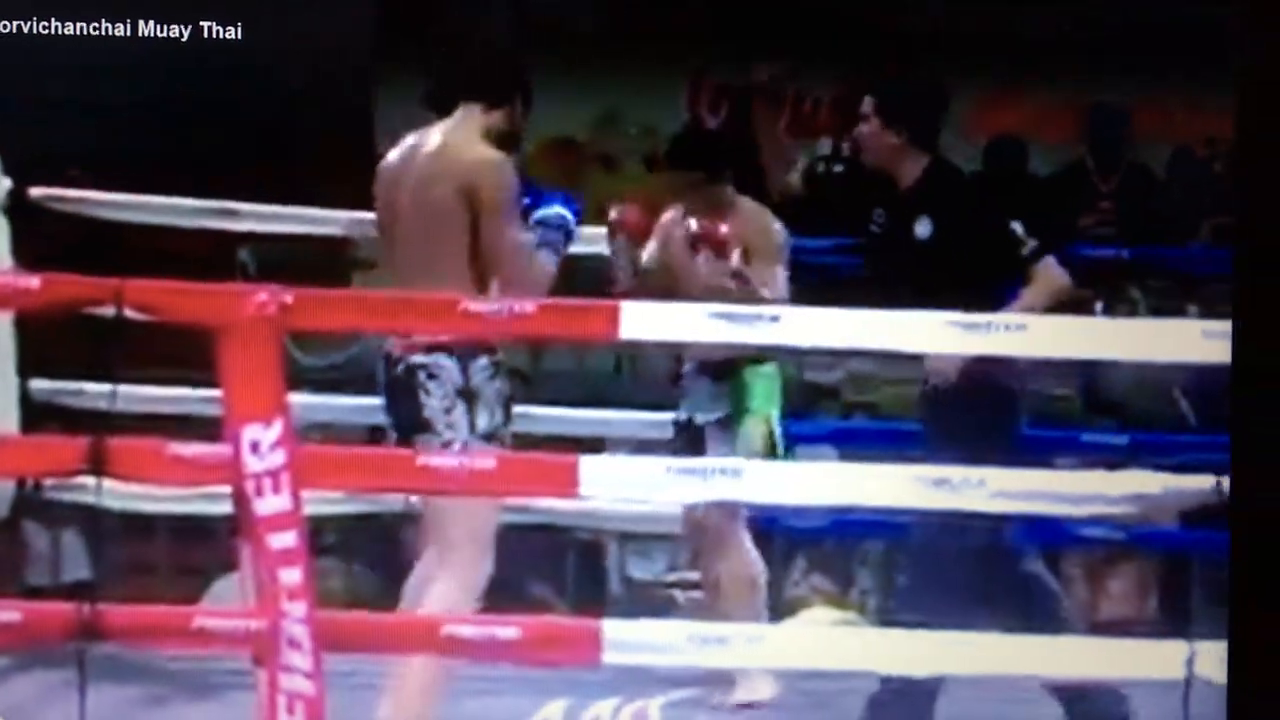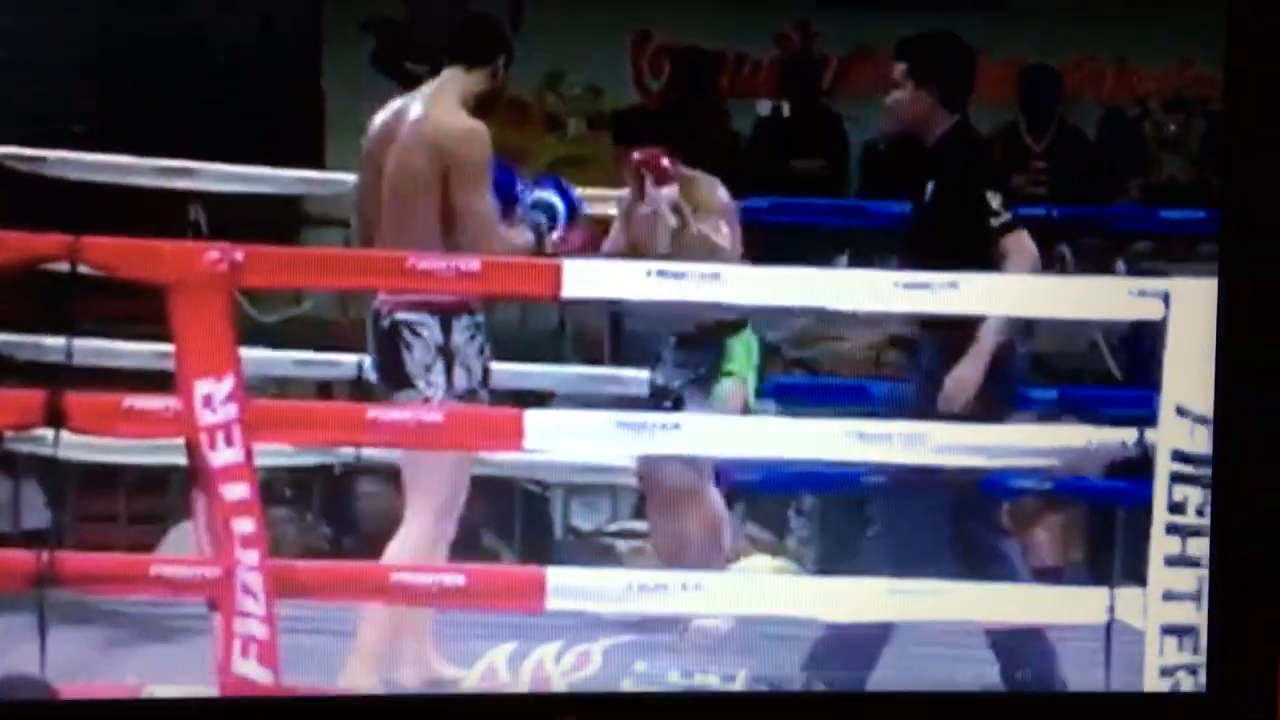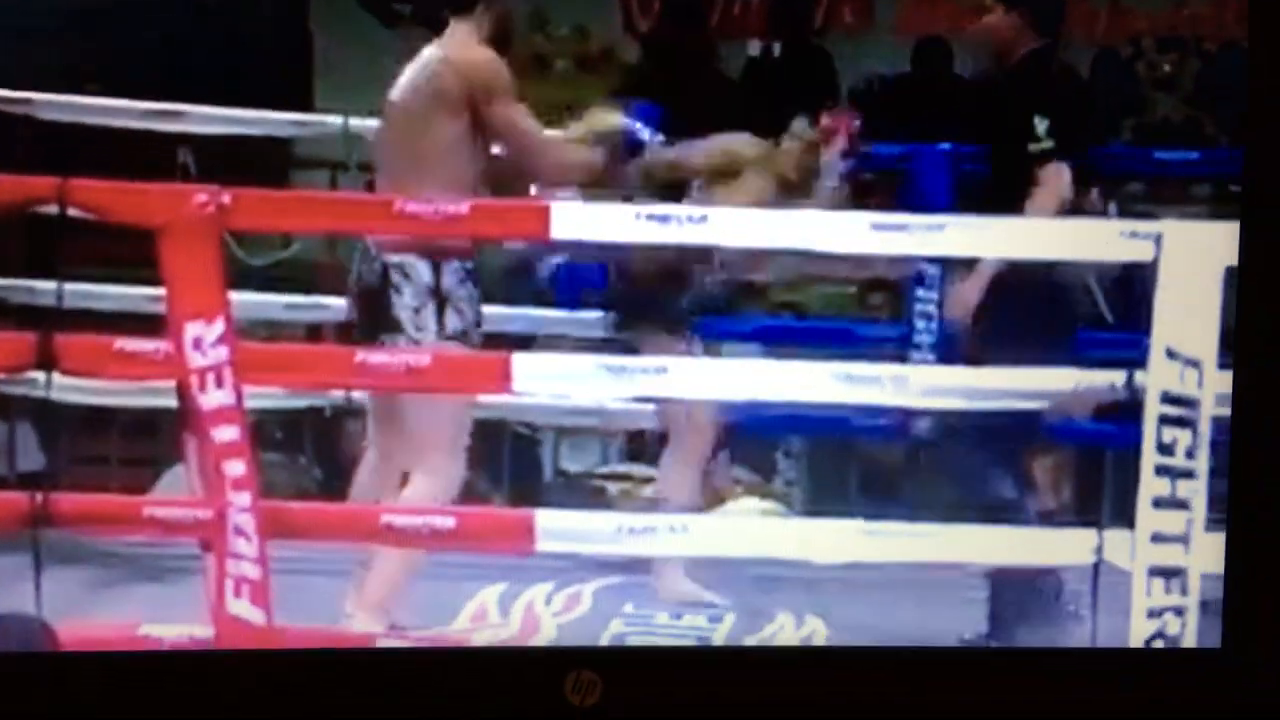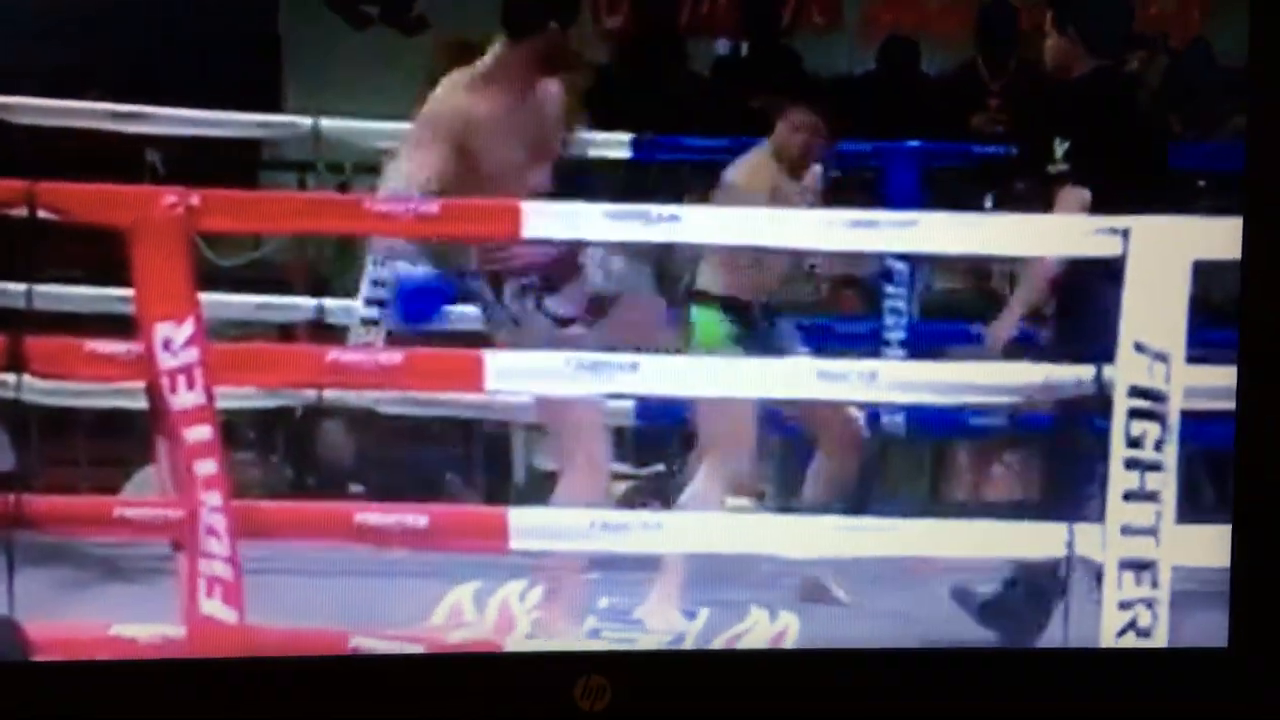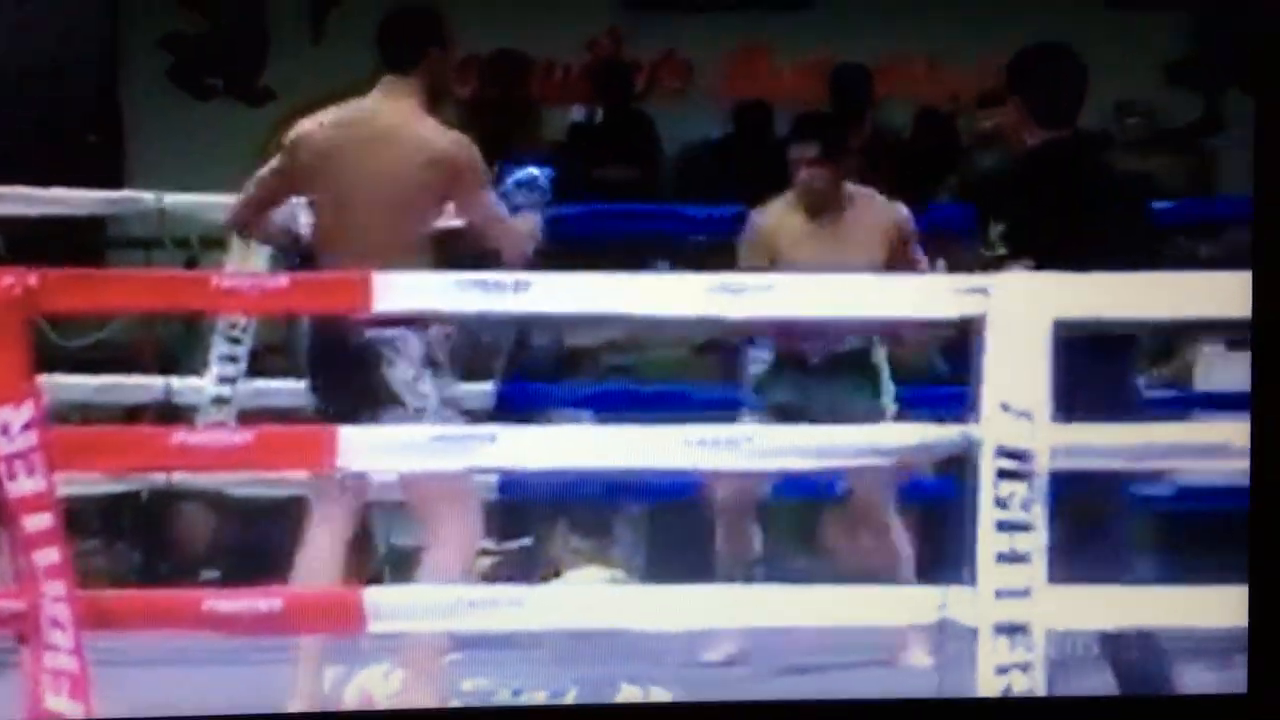
dt=0.5s
person 1, frame 1
left shoulder: (397, 160)
right shoulder: (487, 165)
right elbow: (522, 288)
right wrist: (551, 236)
left hip: (403, 361)
right hip: (454, 366)
left knee: (442, 549)
right knee: (467, 566)
person 1, frame 2
left shoulder: (385, 120)
right shoulder: (462, 132)
right elbow: (485, 253)
right wrist: (538, 226)
left hip: (395, 317)
right hip: (439, 325)
left knee: (437, 500)
right knee: (428, 516)
left ankle: (419, 654)
right ankle: (361, 675)
person 1, frame 3
left shoulder: (427, 68)
right shoulder: (476, 63)
right elbow: (546, 164)
right wrist: (613, 147)
left hip: (383, 264)
right hip: (428, 270)
left knee: (390, 445)
right knee: (439, 466)
left ankle: (364, 597)
right ankle: (366, 619)
person 1, frame 4
left shoulder: (547, 84)
right shoulder: (456, 108)
right elbow: (400, 190)
right wrist: (399, 261)
left hip: (567, 253)
right hip: (522, 285)
left knee: (648, 326)
right knee: (589, 458)
right ankle: (556, 620)
person 1, frame 5
left shoulder: (314, 133)
right shoulder: (444, 148)
left elbow: (241, 219)
right elbow: (514, 245)
right wrist: (530, 205)
left hip: (333, 336)
right hip: (396, 344)
left knee: (329, 518)
right knee: (456, 523)
left ankle: (304, 693)
right ankle: (422, 693)
person 2, frame 1
left shoulder: (961, 201)
right shoulder: (886, 205)
left elbow: (1051, 280)
left hip: (974, 399)
right hip: (947, 401)
left knee: (931, 568)
right knee: (986, 558)
person 2, frame 2
left shoulder: (965, 164)
right shoulder: (947, 163)
left elbow: (1022, 257)
left wrist: (974, 358)
left hip: (968, 368)
right hip: (956, 363)
left knee: (903, 522)
right knee: (971, 525)
left ankle: (833, 674)
right ankle: (1033, 674)
person 2, frame 3
left shoulder: (1033, 85)
right shoulder: (1039, 83)
left elbow: (1054, 188)
left wrist: (979, 275)
left hip: (1018, 299)
right hip: (1025, 297)
left knee: (969, 444)
right knee: (998, 452)
left ankle: (1032, 612)
right ankle: (1021, 621)
person 2, frame 4
left shoulder: (1081, 106)
right shoulder: (1131, 105)
left elbow: (1072, 218)
left wrist: (1013, 310)
left hip: (1098, 301)
left knee: (1086, 465)
right knee: (1080, 461)
right ankle: (1019, 607)
person 2, frame 5
left shoulder: (1018, 186)
right shoulder: (1117, 185)
right wrist: (1128, 368)
left hip: (1048, 376)
right hip: (1109, 377)
right knee: (1103, 544)
right ankle: (1146, 677)
person 3, frame 1
left shoulder: (759, 227)
right shoulder: (671, 225)
left elbow: (775, 311)
right elbow: (641, 302)
left wrist: (734, 278)
right wrist: (628, 254)
left hip: (743, 381)
right hip: (697, 377)
left knee: (723, 516)
right knee: (699, 523)
left ankle: (755, 669)
person 3, frame 2
left shoulder: (706, 192)
right shoulder: (634, 203)
left elbow: (721, 261)
left wrist: (675, 215)
left hip: (720, 346)
right hip: (679, 348)
left knee: (687, 470)
right knee: (654, 475)
person 3, frame 3
left shoulder: (805, 205)
right shoulder: (744, 153)
right elbow: (671, 163)
left wrist: (831, 170)
left hip: (672, 301)
right hip: (649, 276)
left knee: (697, 436)
left ankle: (669, 572)
person 3, frame 4
left shoulder: (812, 174)
right shoulder: (750, 177)
left hip: (764, 321)
right hip: (722, 319)
left knee: (847, 435)
right knee: (727, 462)
right ankle: (662, 596)
person 3, frame 5
left shoulder: (889, 218)
right shoulder: (766, 224)
right wrist: (779, 325)
left hip: (856, 374)
right hip: (788, 373)
left knee: (876, 509)
right knee: (731, 498)
left ankle: (909, 632)
